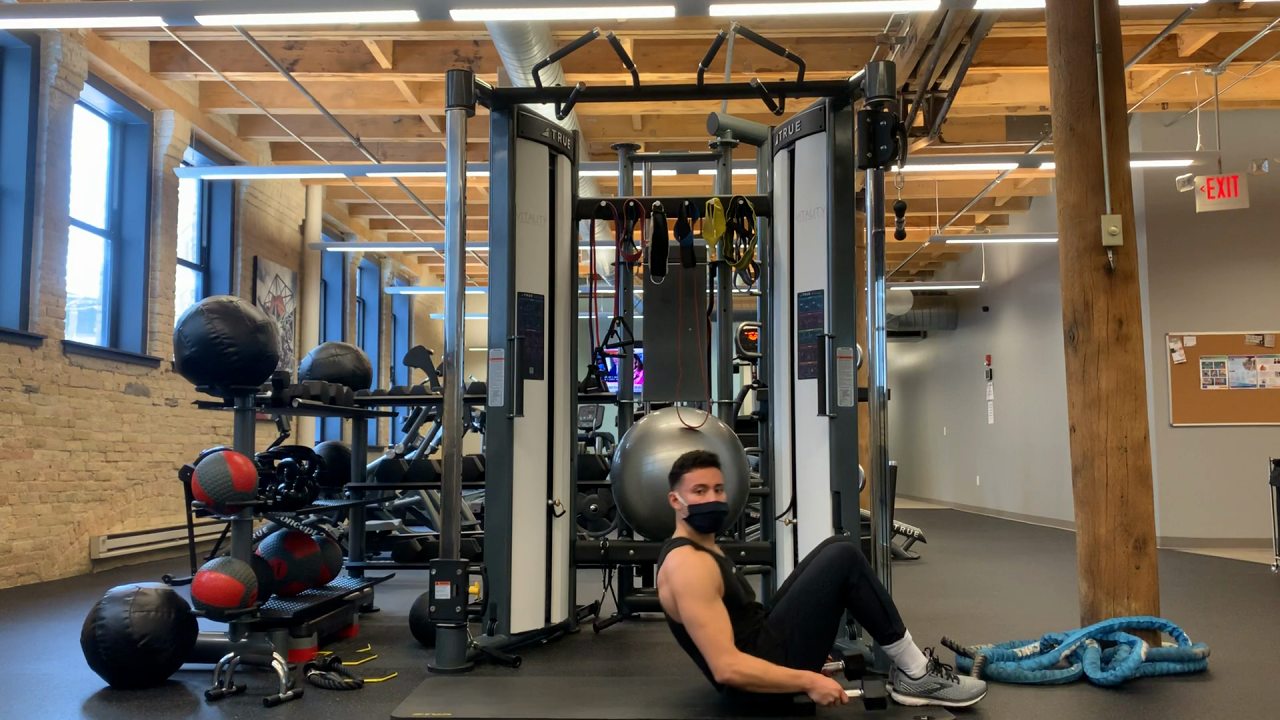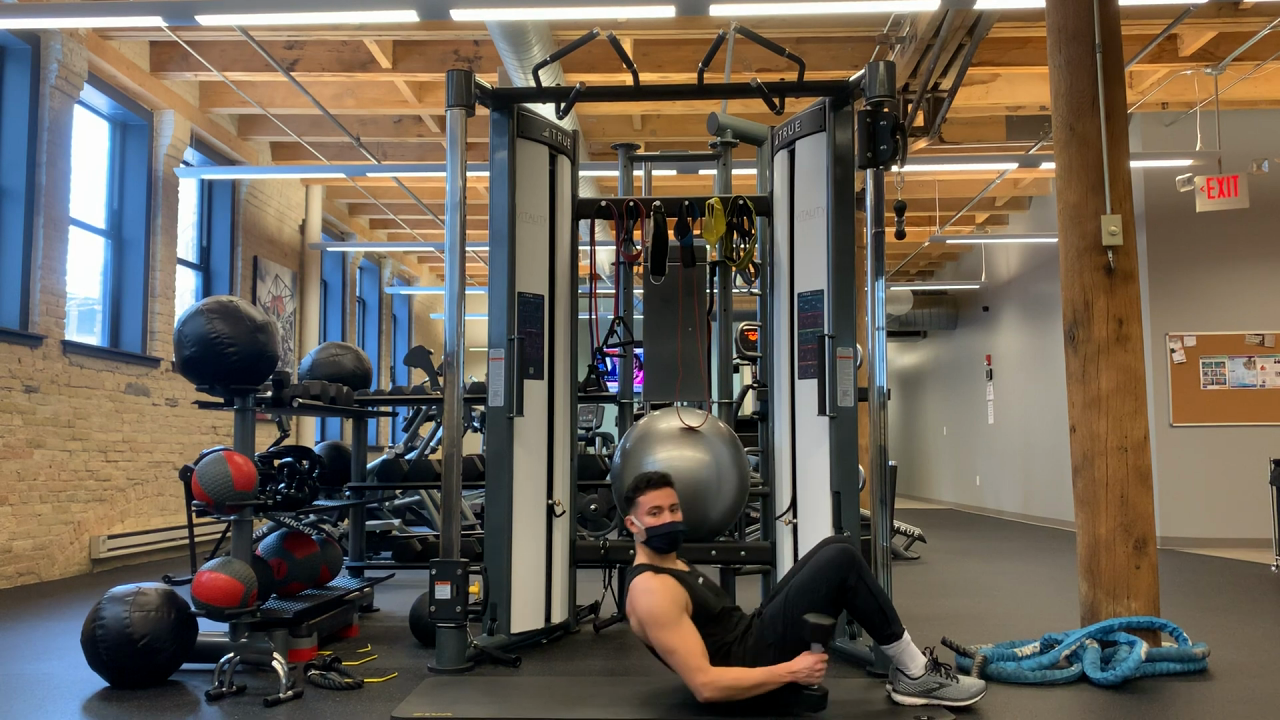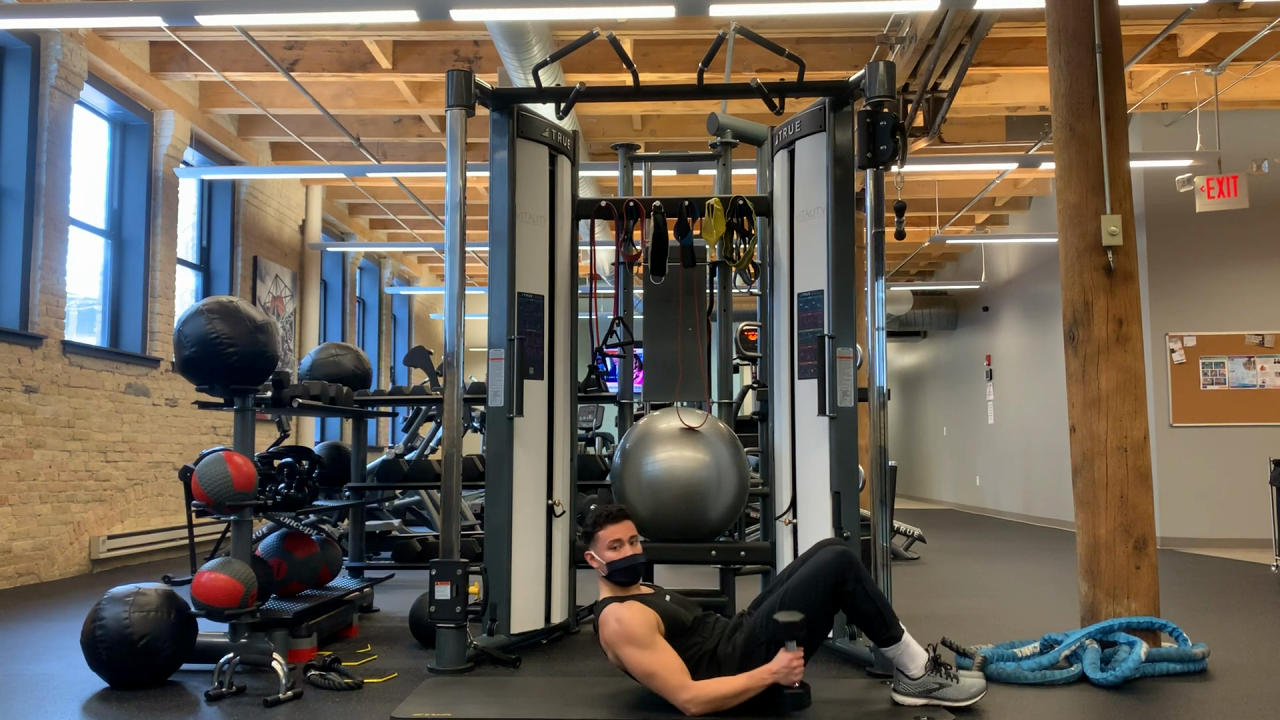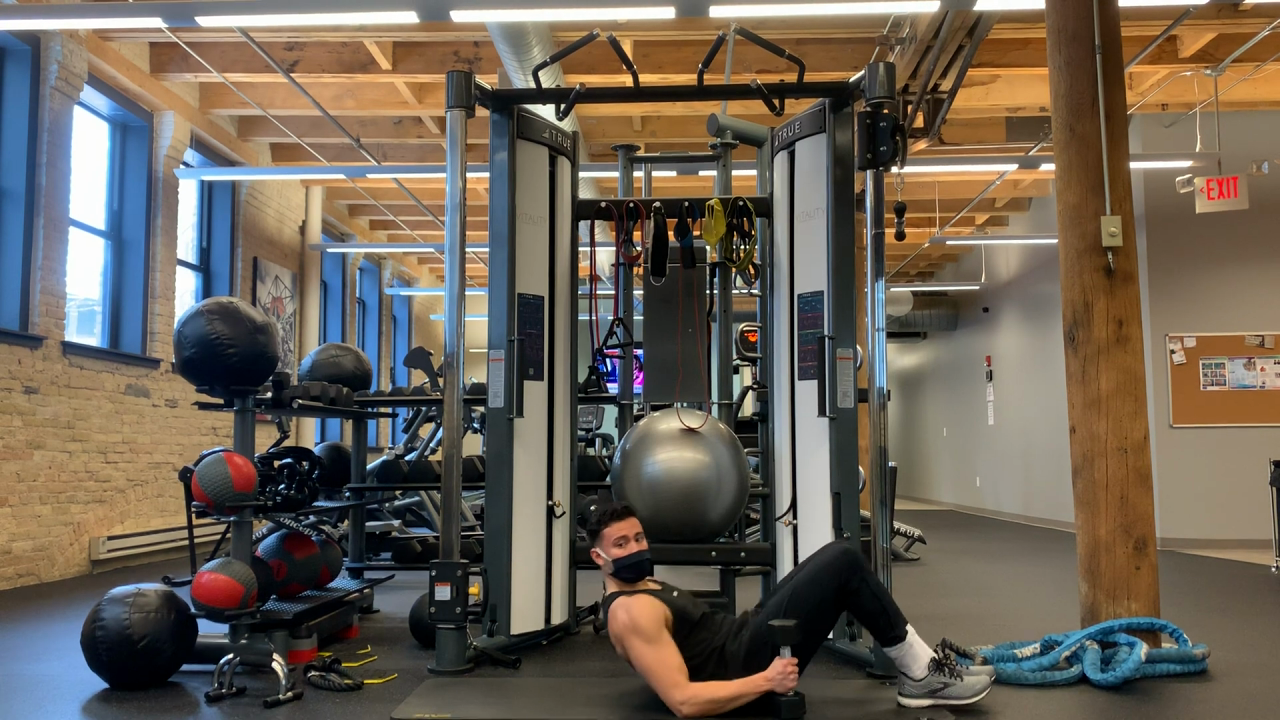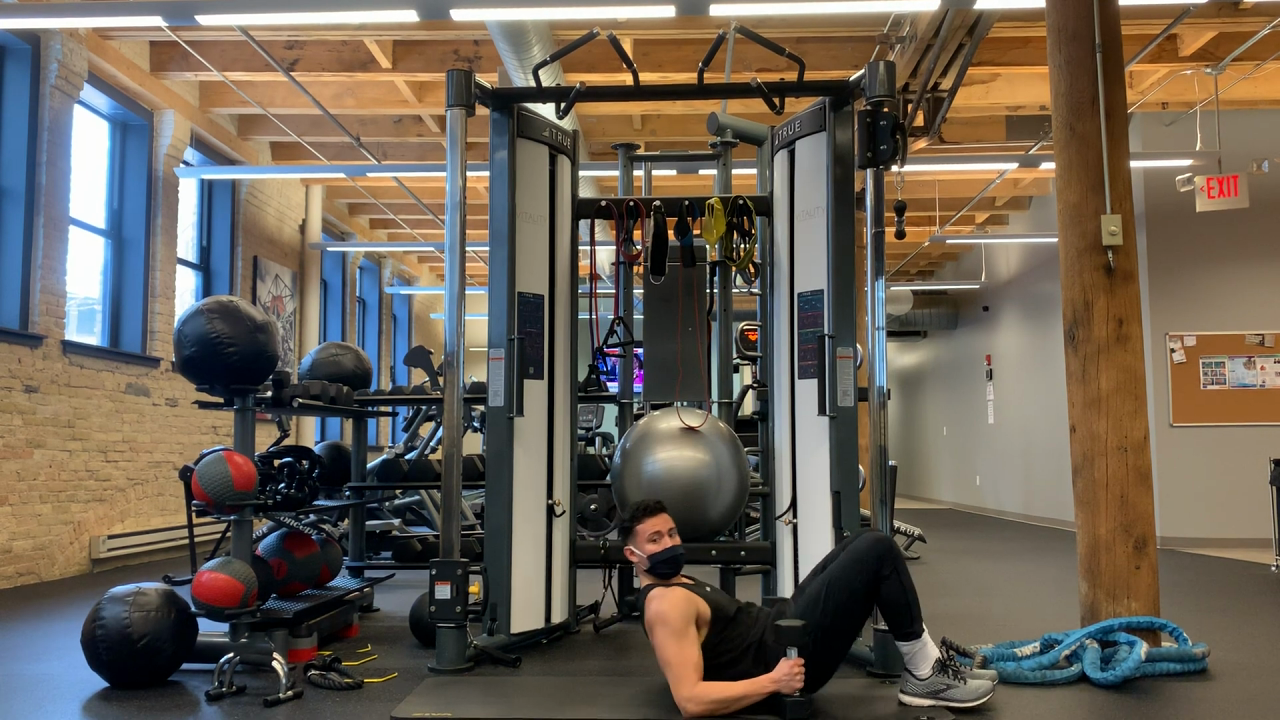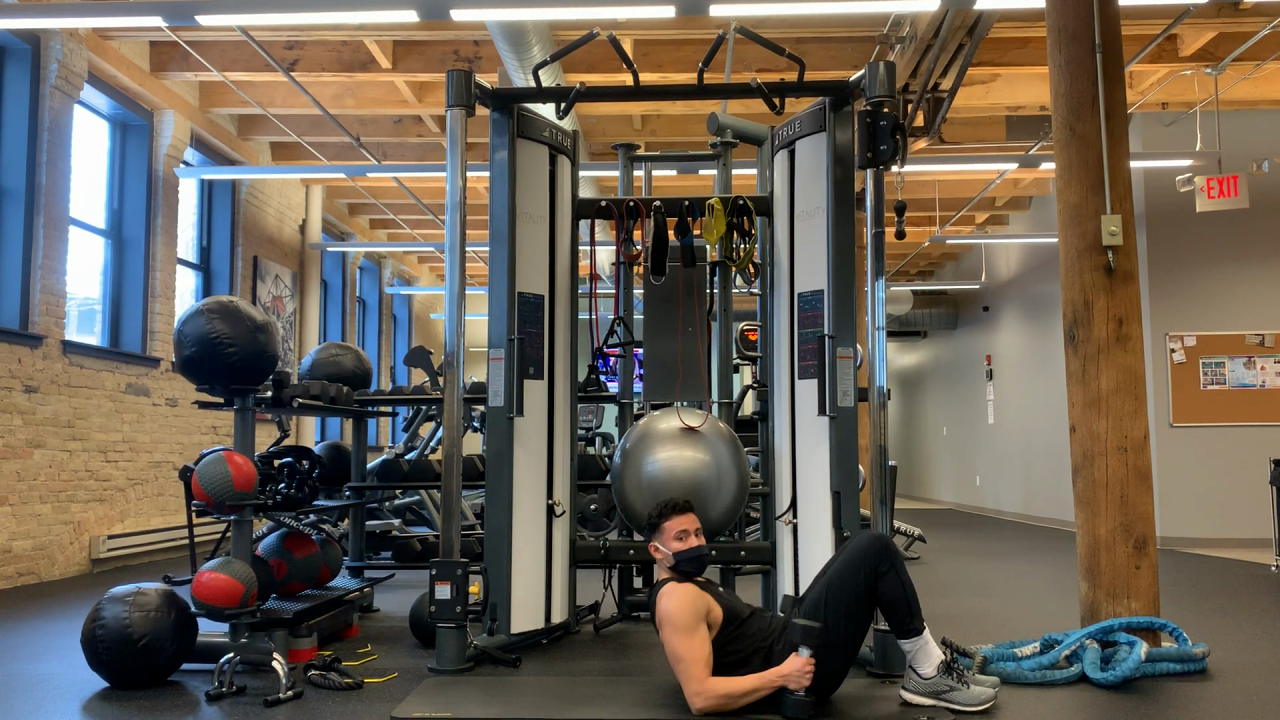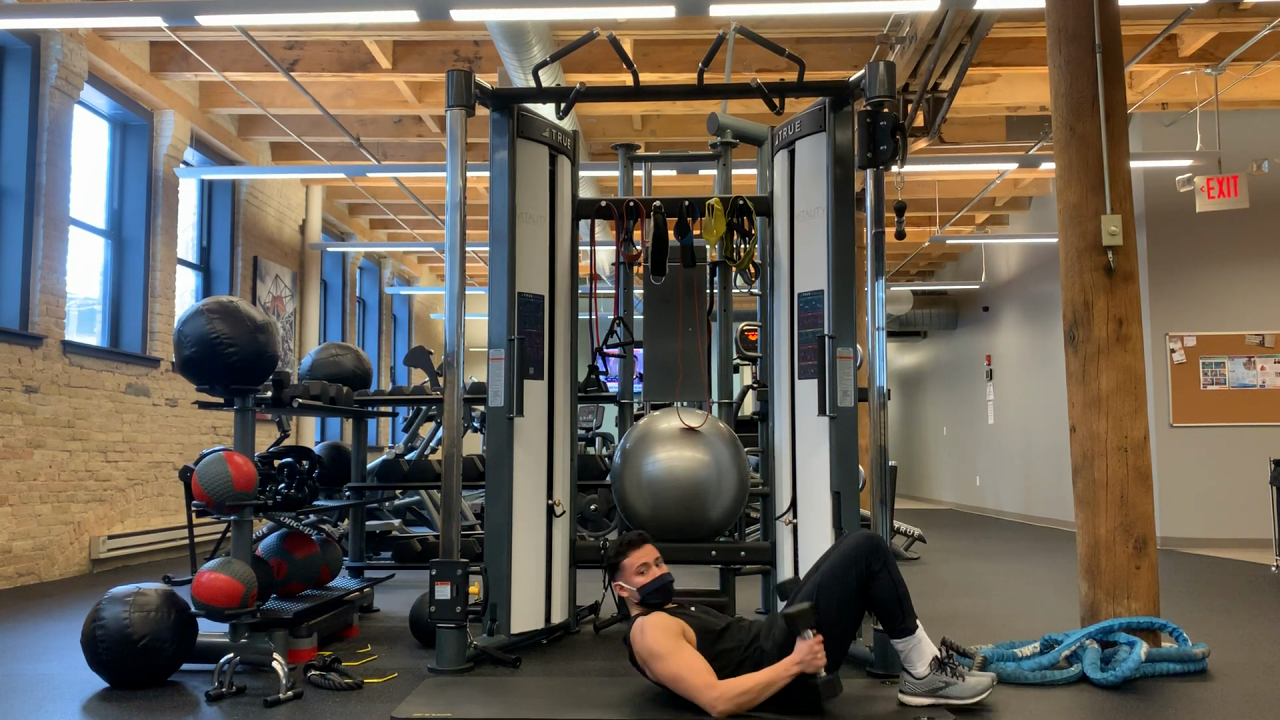
dt=0.3s
person 1, frame 1
left shoulder: (703, 549)
right shoulder: (688, 565)
right elbow: (726, 668)
left wrist: (807, 652)
right wrist: (809, 682)
left hip: (765, 648)
right hip: (758, 682)
left knee: (837, 549)
right knee: (844, 560)
left ankle: (909, 665)
right ankle: (915, 675)
person 1, frame 2
left shoulder: (669, 564)
right shoulder: (651, 593)
right elbow: (705, 685)
right wrist: (790, 671)
right hip: (764, 659)
left knee: (836, 550)
right knee: (842, 561)
left ankle: (909, 667)
right ankle: (915, 675)
person 1, frame 3
left shoulder: (637, 589)
right shoulder: (621, 620)
right wrist: (770, 673)
right hip: (751, 660)
left knee: (830, 552)
right knee: (838, 564)
left ankle: (914, 658)
right ankle: (916, 675)
person 1, frame 4
left shoulder: (643, 588)
right shoulder: (631, 613)
right wrist: (766, 681)
left hip: (748, 634)
right hip: (757, 658)
left knee: (840, 558)
right knee: (846, 563)
left ankle: (921, 660)
right ankle: (920, 676)
person 1, frame 5
left shoulder: (671, 584)
right shoulder: (666, 604)
right wrist: (772, 682)
left knee: (866, 544)
right knee: (878, 551)
left ankle: (927, 663)
right ankle: (924, 675)
person 1, frame 6
left shoulder: (690, 587)
right shoulder: (678, 601)
right elbow: (701, 697)
right wrist: (783, 675)
left hip: (792, 644)
right hip: (804, 658)
left knee: (869, 549)
right knee: (876, 549)
left ankle: (931, 665)
right ankle: (929, 676)
person 1, frame 7
left shoulder: (666, 613)
right shoulder: (651, 631)
right wrist: (794, 664)
left hip: (777, 639)
right hip: (785, 671)
left knee: (858, 544)
right knee: (867, 549)
left ankle: (925, 658)
right ankle: (920, 674)
